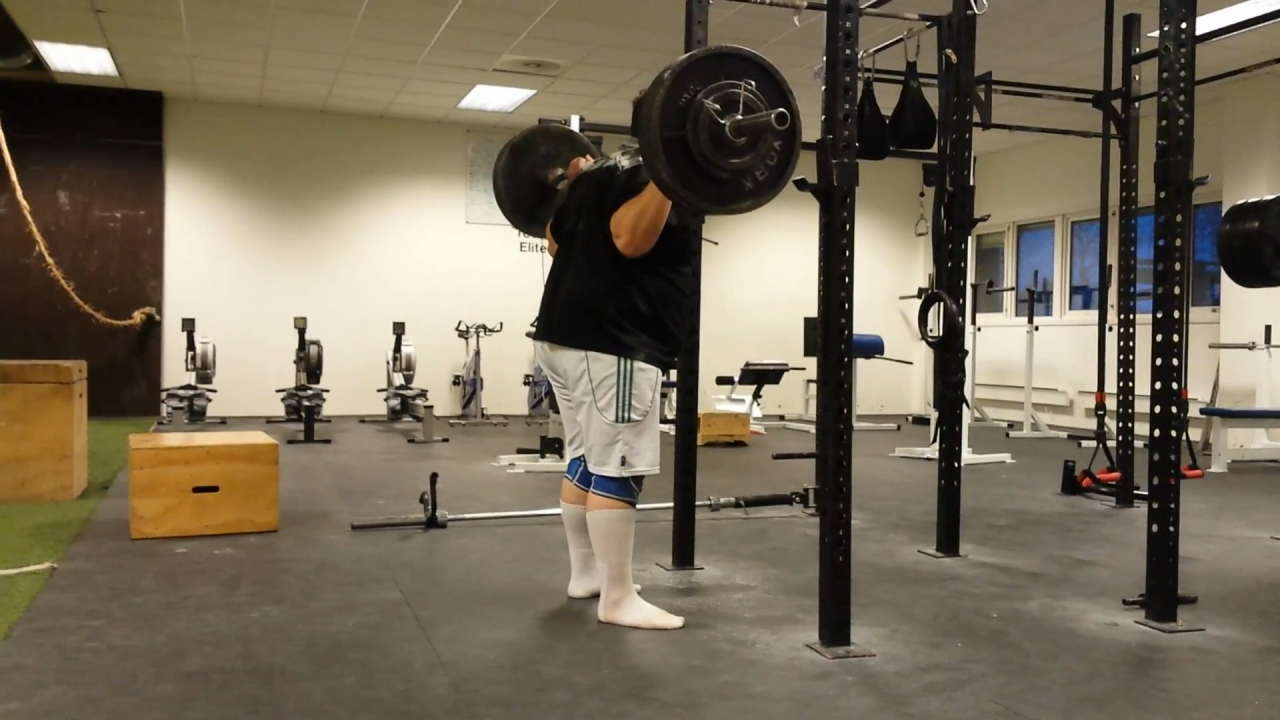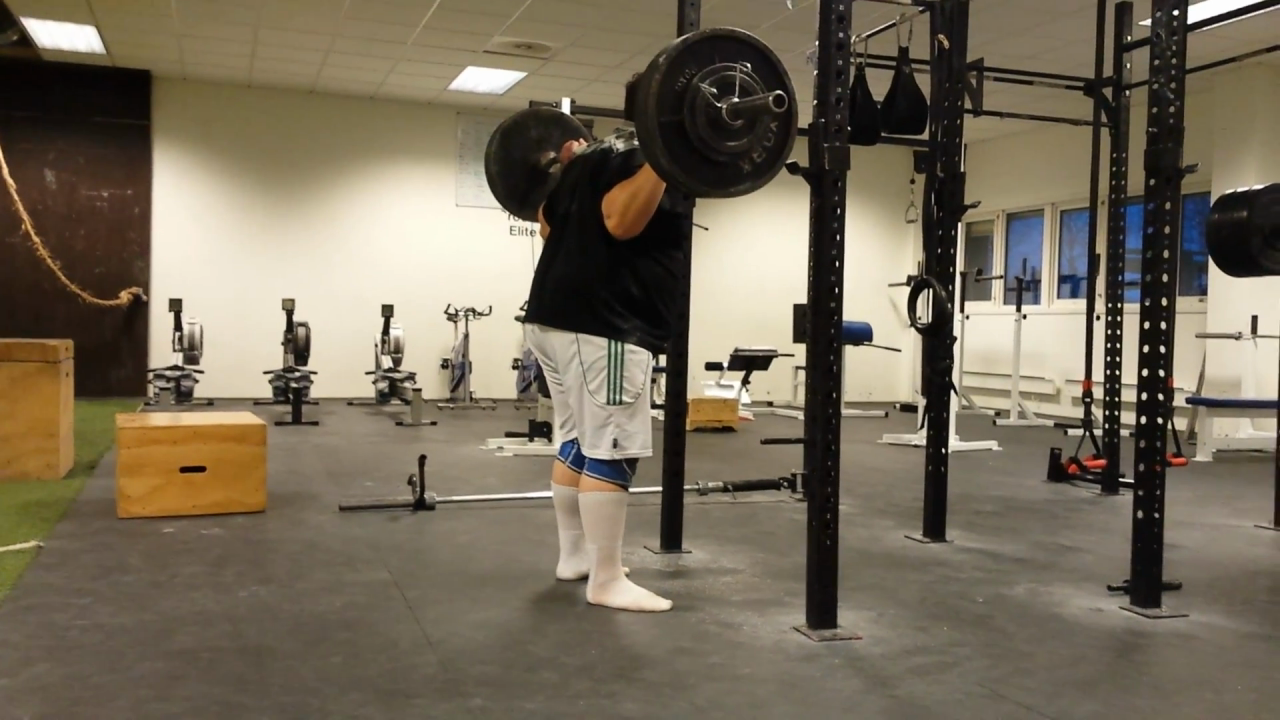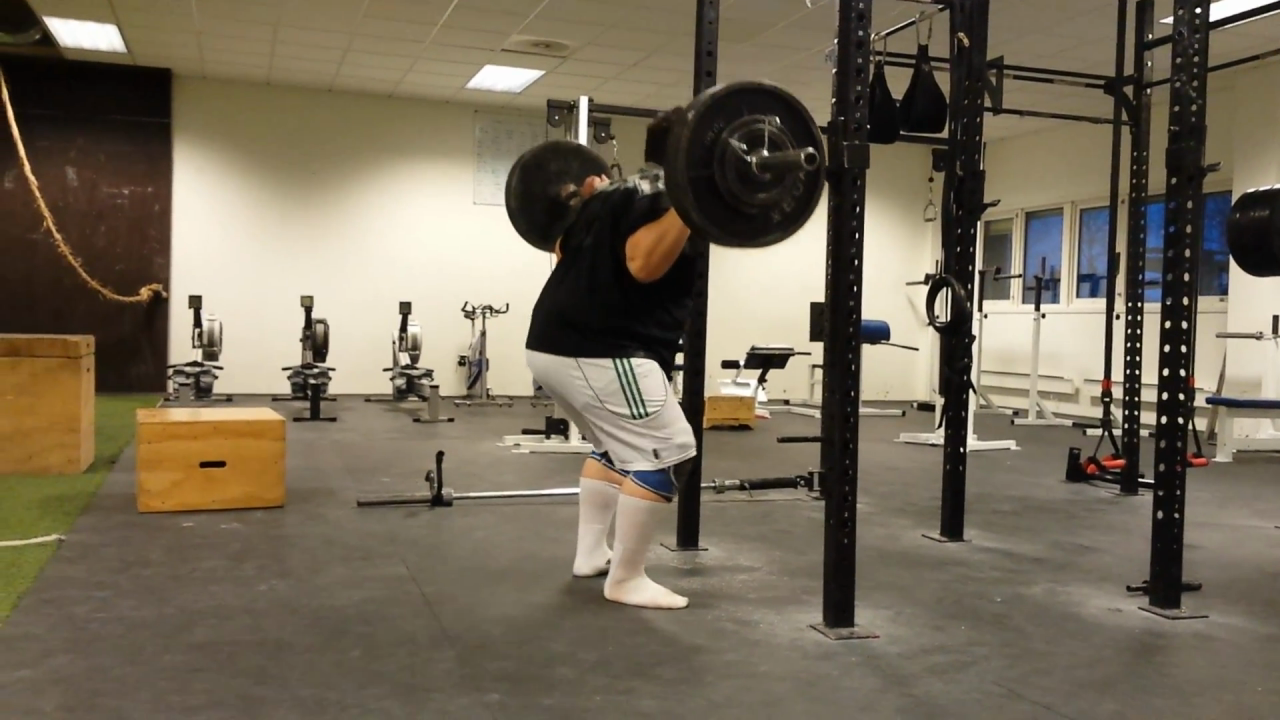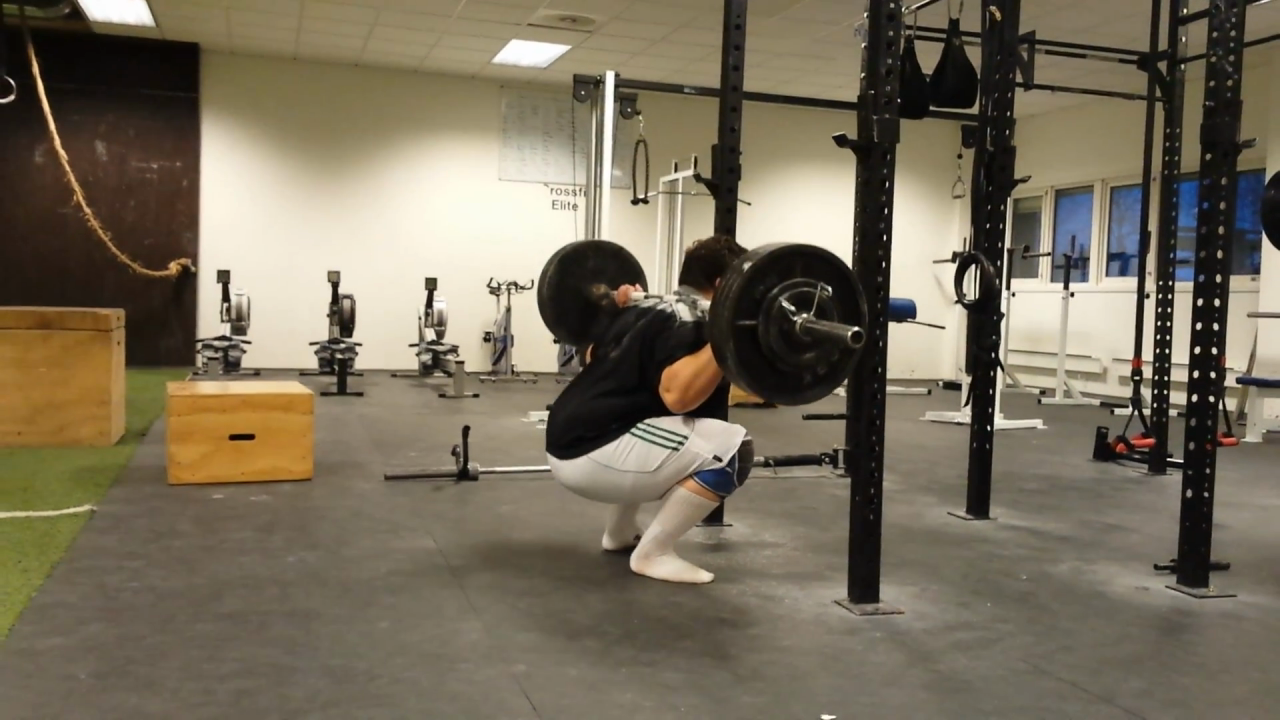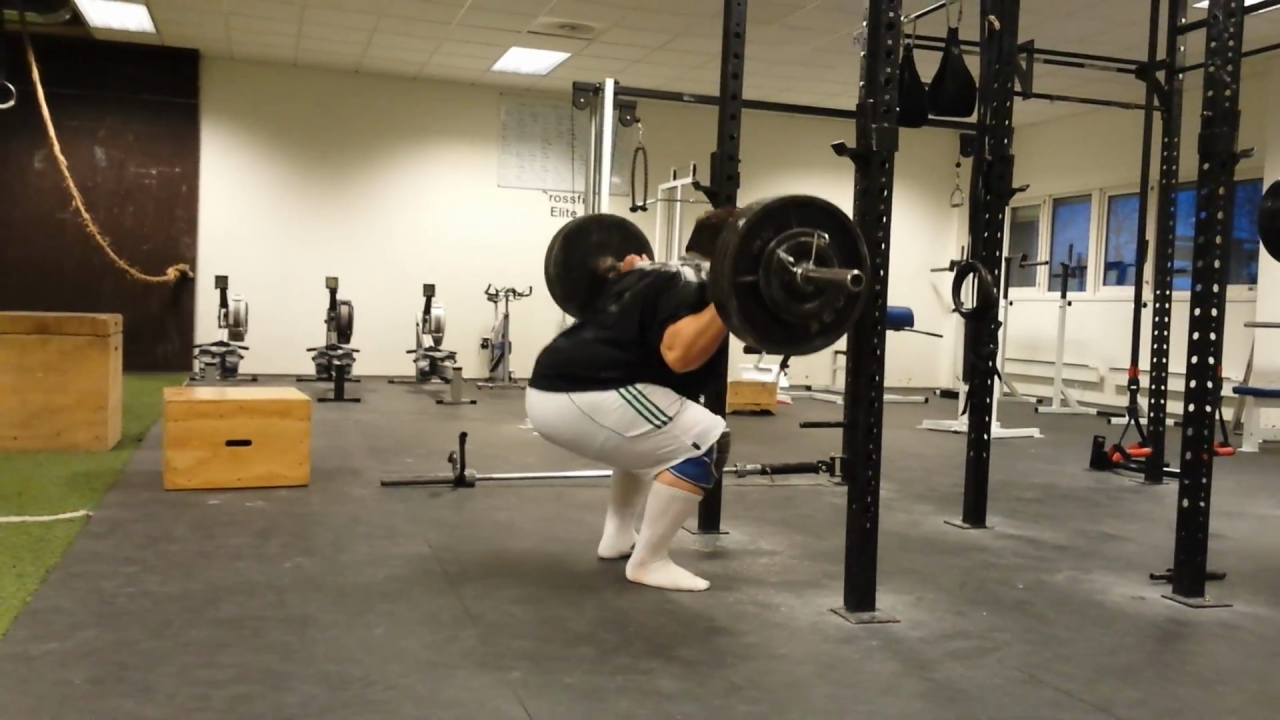
dt=1s
person 1, frame 1
left shoulder: (597, 176)
right shoulder: (643, 176)
left elbow: (557, 242)
right elbow: (630, 238)
left wrist: (573, 186)
left hip: (566, 336)
right hip: (610, 344)
left knee: (586, 462)
right knee: (617, 469)
left ankle: (586, 573)
right ankle: (618, 598)
person 1, frame 2
left shoulder: (592, 161)
right shoulder: (636, 161)
left elbow: (548, 228)
right elbow: (621, 221)
left wrist: (564, 170)
left hip: (556, 320)
right hip: (602, 329)
left knee: (577, 446)
right knee: (609, 452)
left ankle: (574, 556)
right ankle: (606, 581)
person 1, frame 3
left shoulder: (611, 196)
right shoulder: (661, 200)
left elbow: (564, 254)
right elbow: (643, 264)
left wrist: (585, 203)
left hip: (552, 345)
right hip: (598, 351)
left knee: (614, 448)
right knee: (663, 455)
left ankle: (591, 553)
right ankle: (626, 578)
person 1, frame 4
left shoulder: (644, 310)
right shoulder: (689, 326)
left elbow: (593, 359)
right elbow: (678, 396)
left wrist: (620, 310)
left hip: (567, 443)
right hip: (595, 453)
right knee: (731, 450)
left ankle: (621, 531)
right ankle: (653, 554)
person 1, frame 5
left shoulder: (654, 275)
right shoulder: (695, 289)
right elbow: (678, 354)
left hip: (548, 392)
right hip: (579, 399)
left knee: (647, 439)
right knee: (706, 441)
left ankle: (617, 537)
right ankle: (649, 560)
